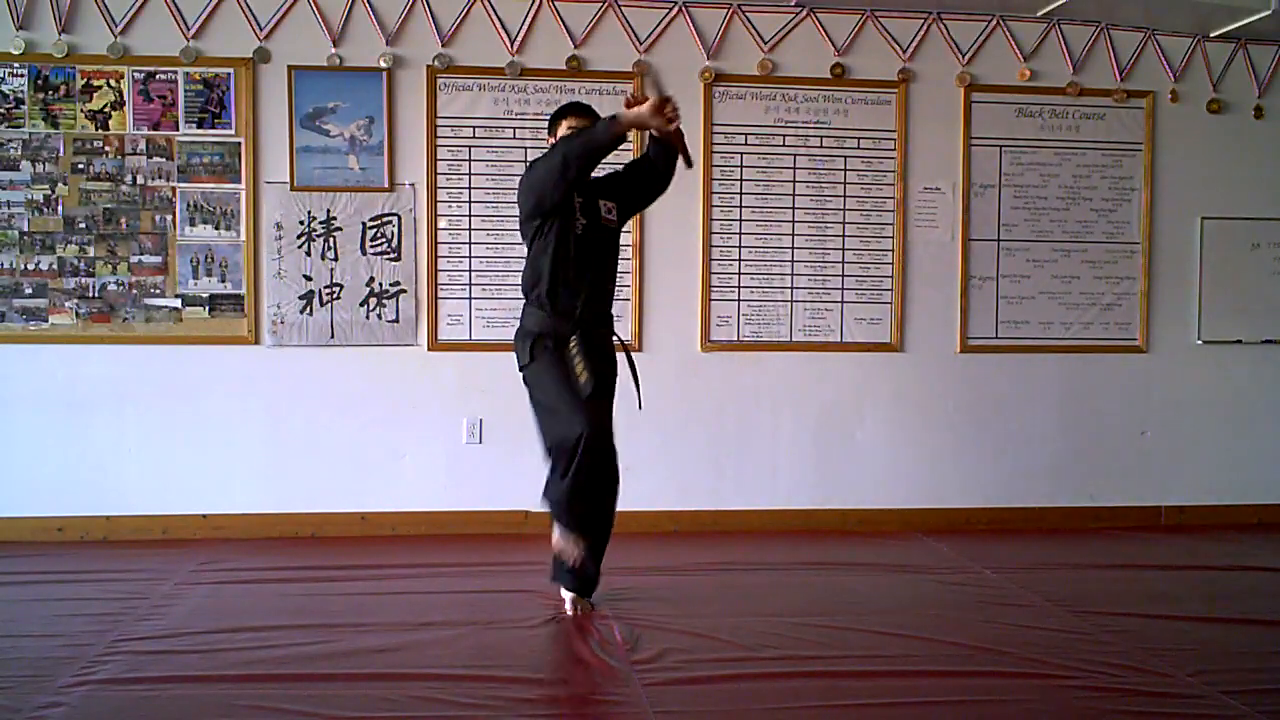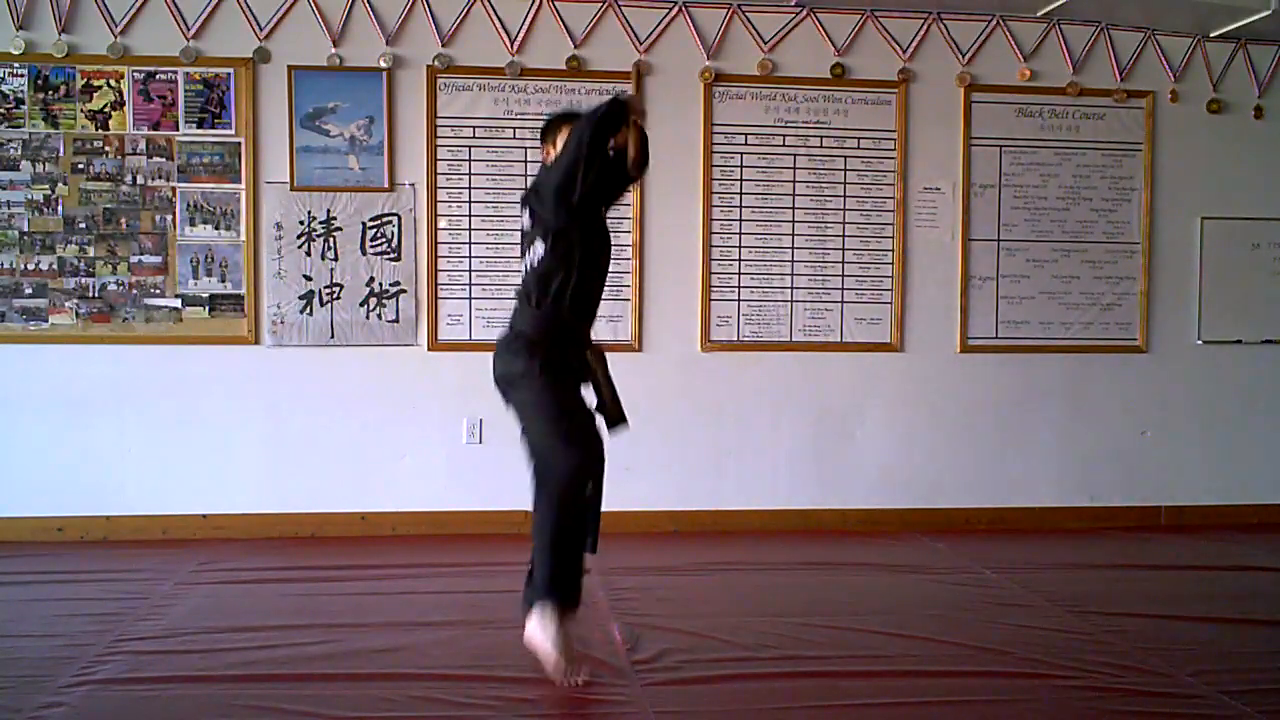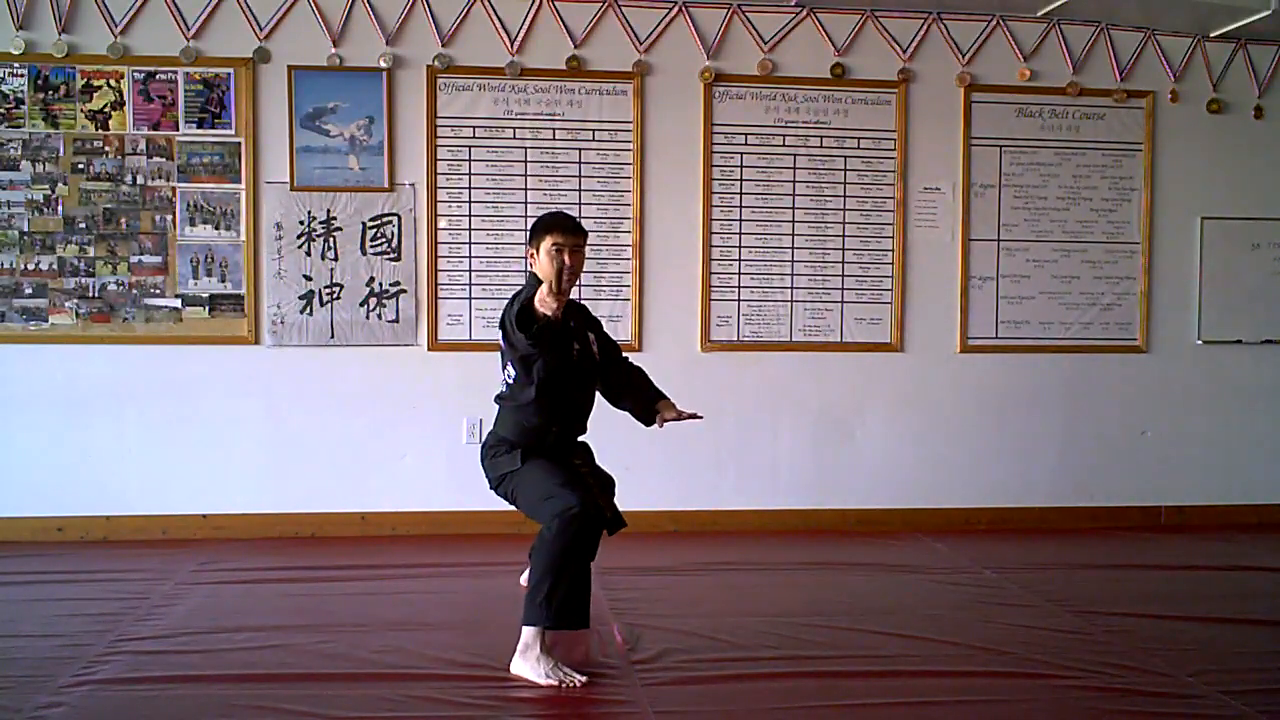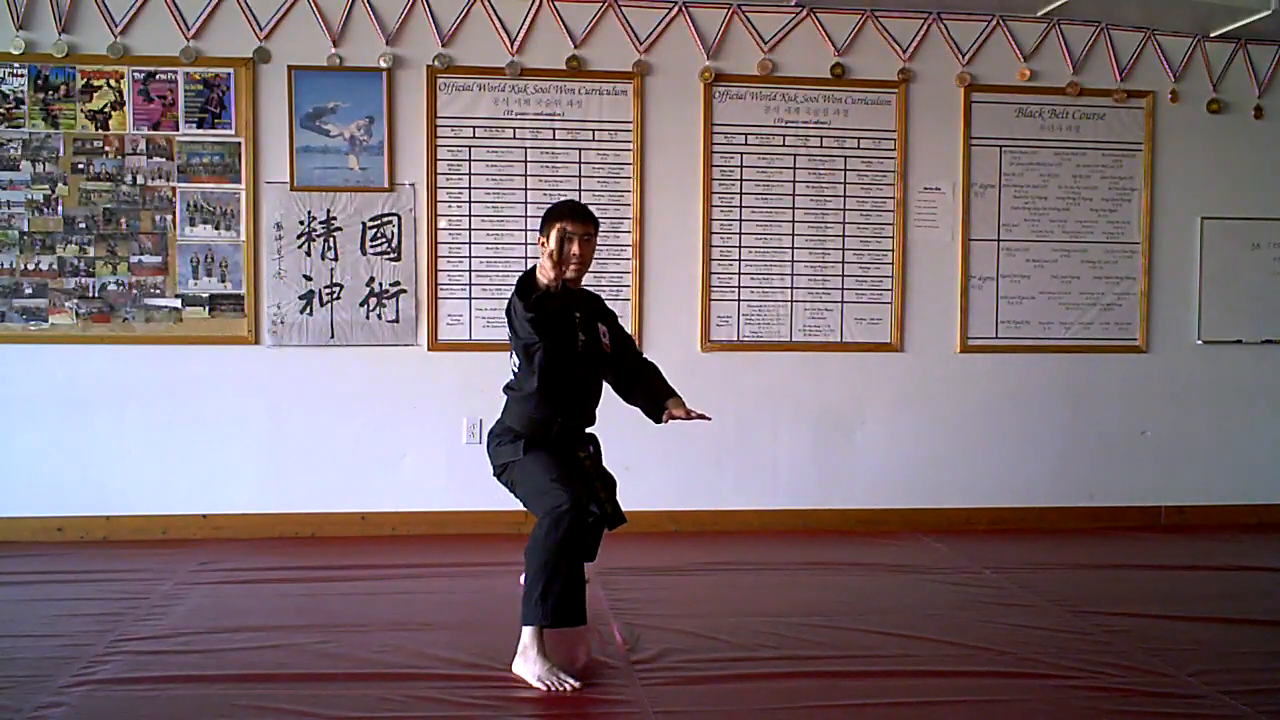
dt=0.7s
person 1, frame 1
left shoulder: (610, 195)
right shoulder: (541, 186)
left elbow: (655, 174)
right elbow: (576, 151)
left wrist: (662, 132)
right wrist: (629, 119)
left hip: (590, 344)
right hip: (547, 342)
left knee: (597, 471)
right knee: (578, 437)
left ankle: (576, 583)
right ankle: (564, 519)
person 1, frame 2
left shoulder: (584, 198)
right shoulder: (551, 190)
left elbow: (623, 166)
right elbow: (587, 139)
left wrist: (632, 139)
right wrist: (625, 109)
left hip: (559, 357)
right hip: (530, 358)
left knee: (580, 458)
right knee: (565, 465)
right ankle: (544, 614)
person 1, frame 3
left shoulder: (580, 317)
right shoulder: (525, 307)
left elbow: (615, 371)
right elbow: (527, 327)
left wrist: (658, 406)
right wrist: (542, 310)
left hip: (560, 448)
right hip: (516, 452)
left knee: (598, 494)
right knee: (571, 512)
left ankle: (541, 571)
right ankle: (531, 650)
person 1, frame 4
left shoulder: (594, 308)
right shoulder: (533, 301)
left elbow: (627, 365)
right elbow: (532, 309)
left wrist: (668, 402)
right wrist: (544, 281)
left hip: (569, 440)
right hip: (524, 441)
left knee: (596, 498)
right knee: (565, 509)
left ankle: (539, 570)
right ankle: (530, 650)
